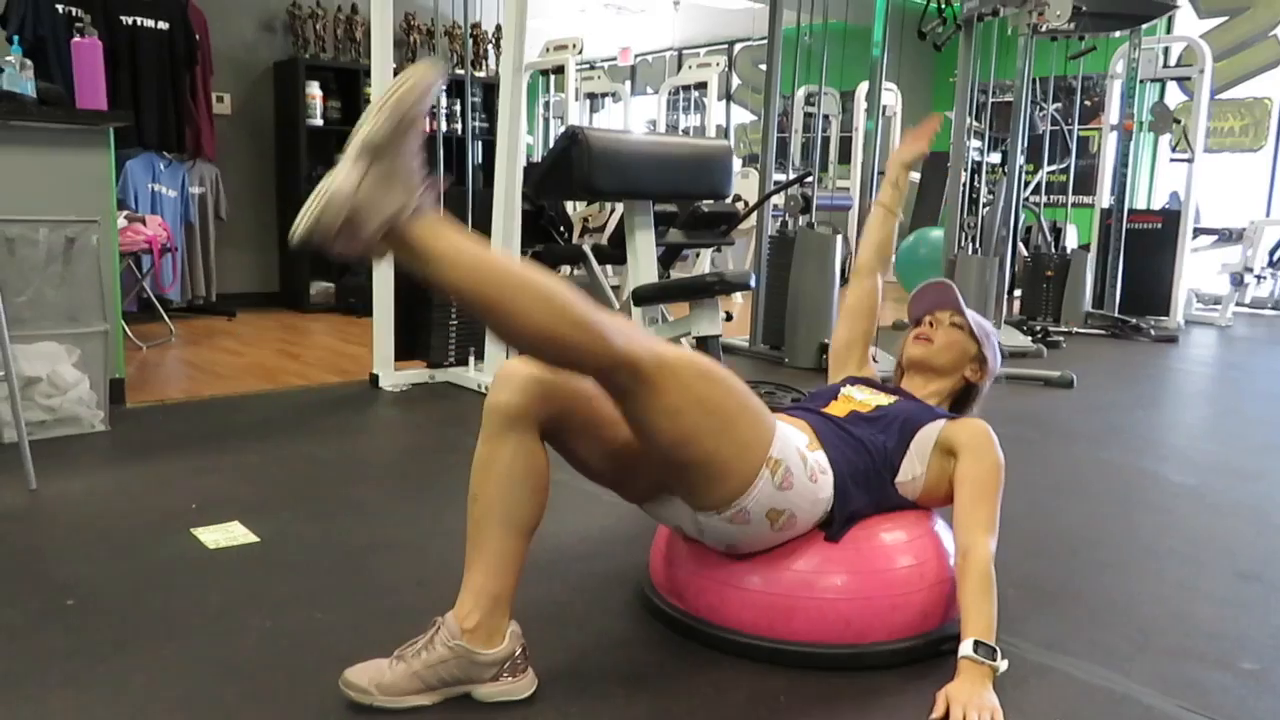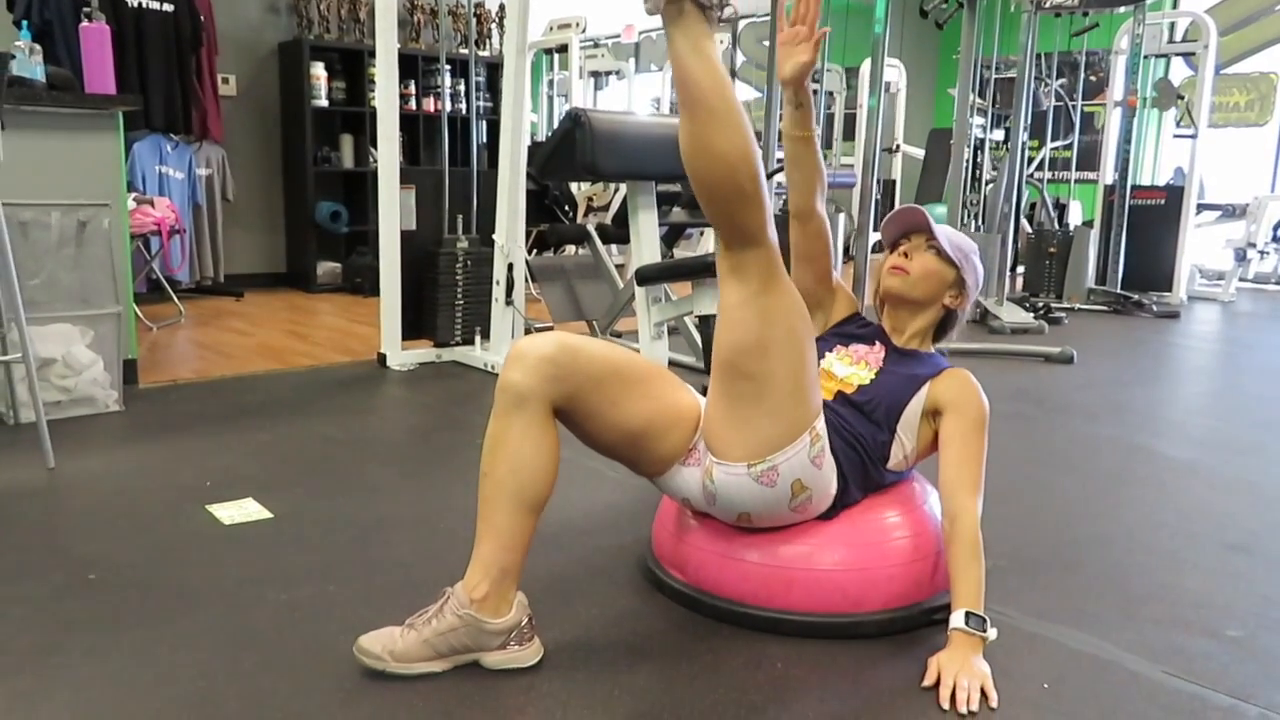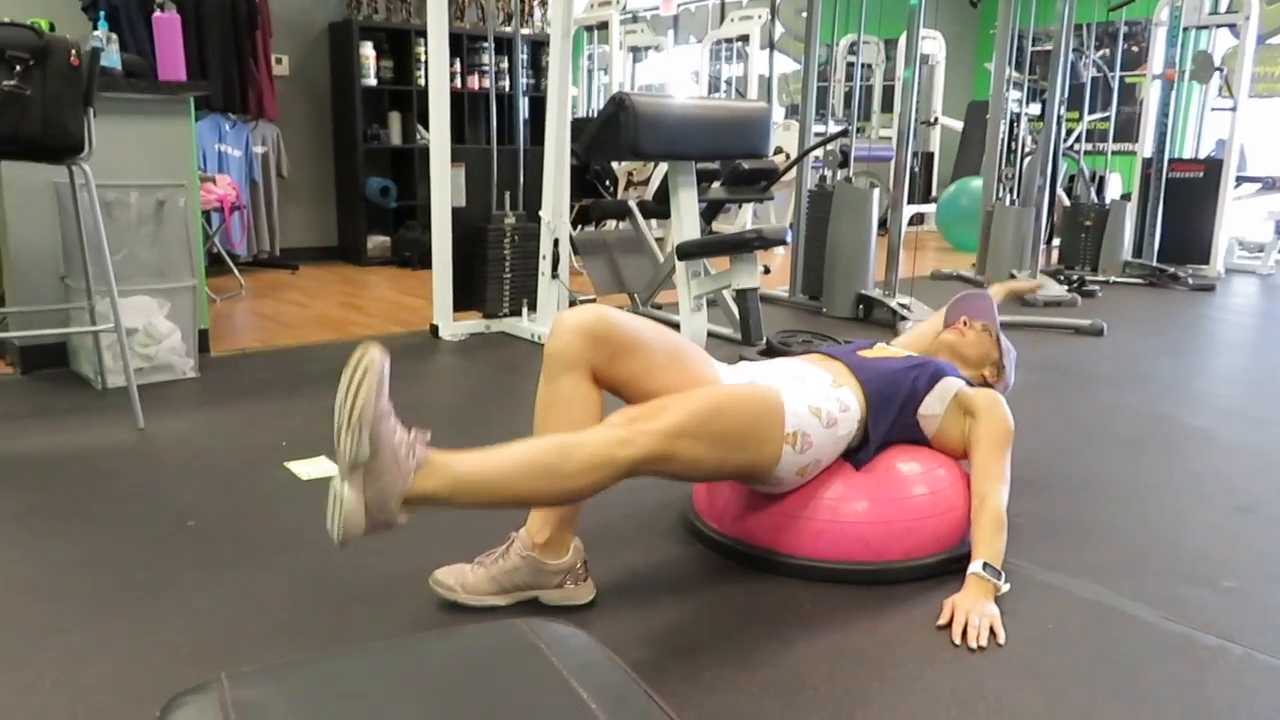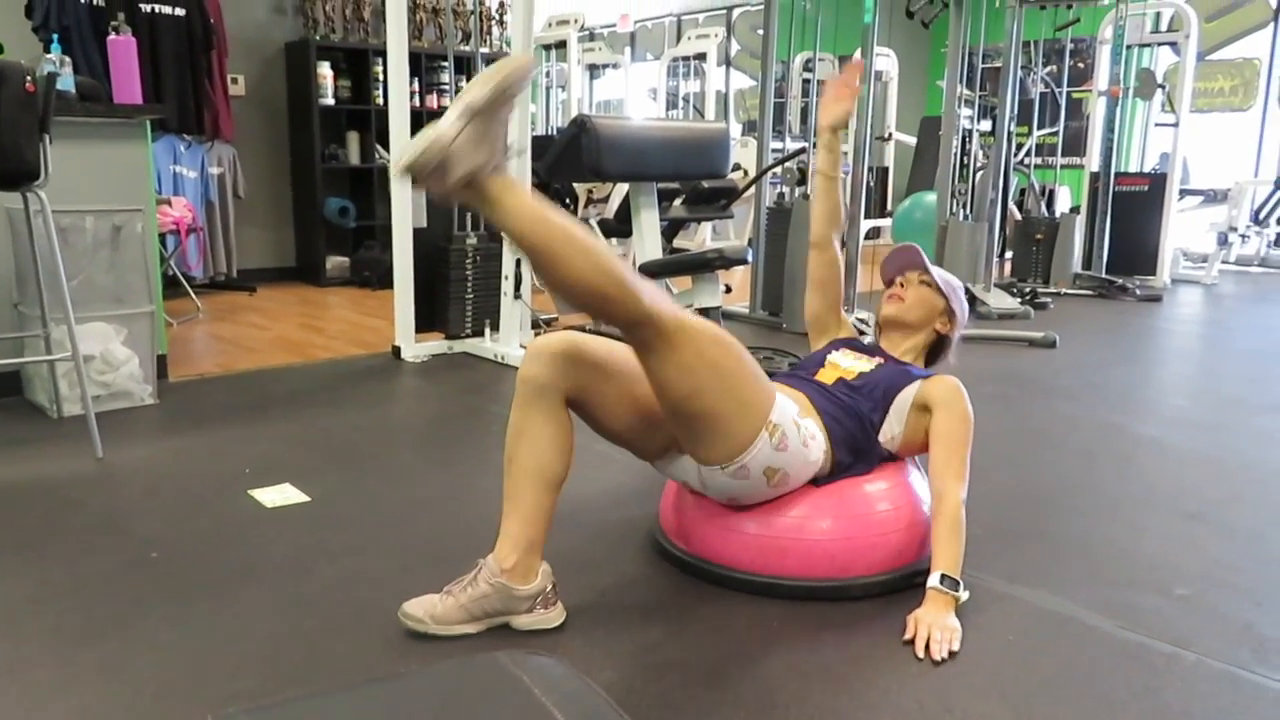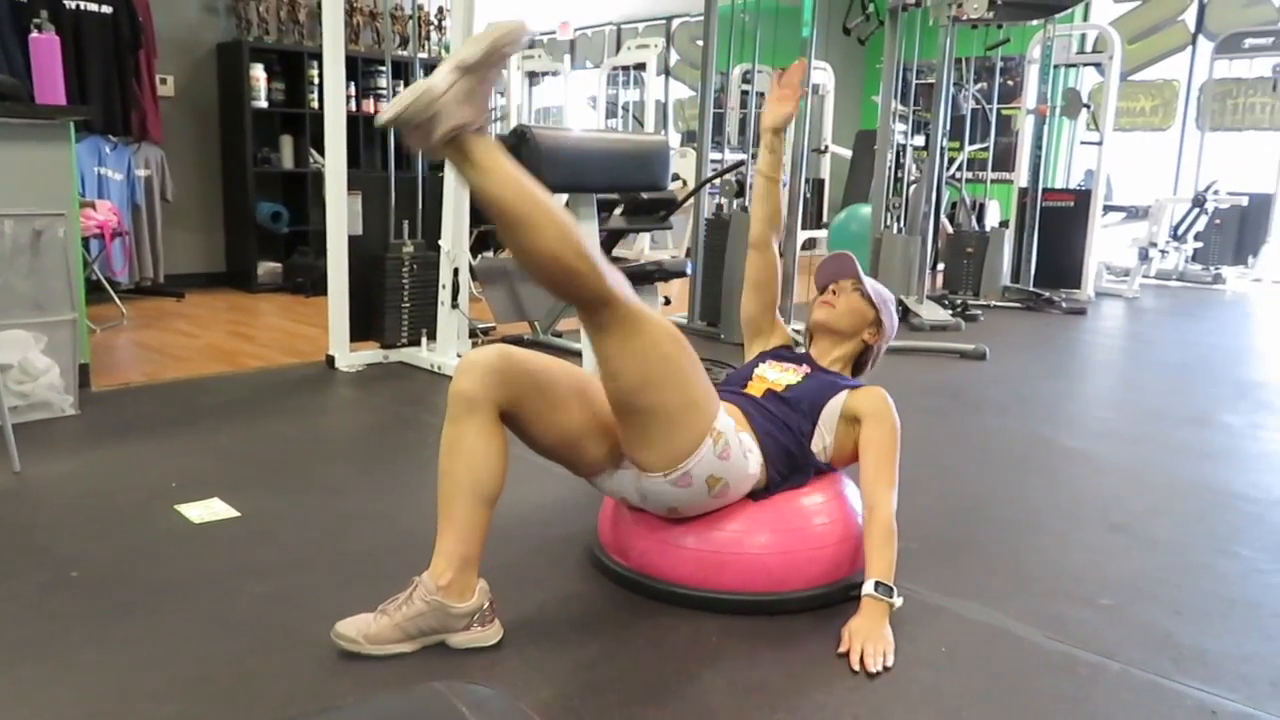
dt=1s
person 1, frame 1
left shoulder: (964, 438)
right shoulder: (853, 370)
left elbow: (978, 550)
right elbow: (865, 276)
right wrist: (895, 177)
left hip: (784, 486)
right hip: (706, 487)
left knee: (615, 345)
right knee: (523, 387)
left ankle: (397, 216)
right ankle: (481, 643)
person 1, frame 2
left shoulder: (950, 389)
right shoulder: (842, 320)
left elbow: (963, 512)
right elbow: (807, 214)
left wrist: (967, 639)
right wrist: (795, 93)
left hip: (780, 472)
right hip: (715, 456)
left knee: (747, 237)
right knee: (536, 364)
right ankle: (490, 610)
person 1, frame 3
left shoulder: (976, 405)
right shoulder: (902, 362)
left elbow: (991, 493)
right elbow: (932, 324)
left wrist: (981, 579)
right wrist: (987, 294)
left hip: (815, 409)
right hip: (752, 384)
left knee: (629, 437)
right knee: (581, 330)
left ankle: (406, 474)
right ankle: (548, 552)
person 1, frame 4
left shoulder: (940, 394)
right shoulder: (842, 341)
left elbow: (951, 497)
right elbow: (824, 243)
left wrist: (942, 595)
right wrist: (830, 140)
left hip: (779, 444)
right hip: (712, 444)
left knee: (645, 310)
right knee: (552, 357)
left ankle: (480, 171)
right ankle: (518, 579)
person 1, frame 5
left shoulder: (866, 404)
right shoulder: (774, 349)
left elbow: (881, 503)
right elbow: (762, 241)
left wrist: (875, 607)
right wrist: (772, 136)
left hip: (707, 460)
right hip: (645, 455)
left knee: (598, 288)
right knee: (484, 373)
left ankle: (464, 132)
right ankle: (453, 596)
